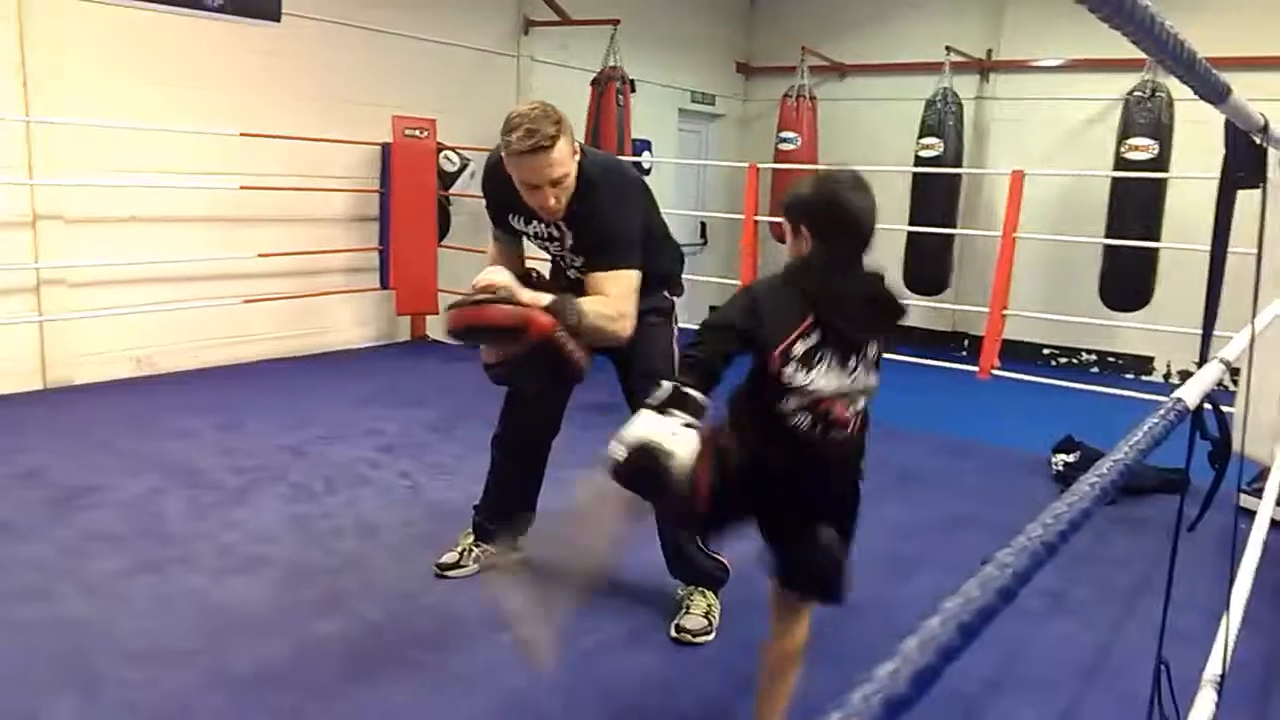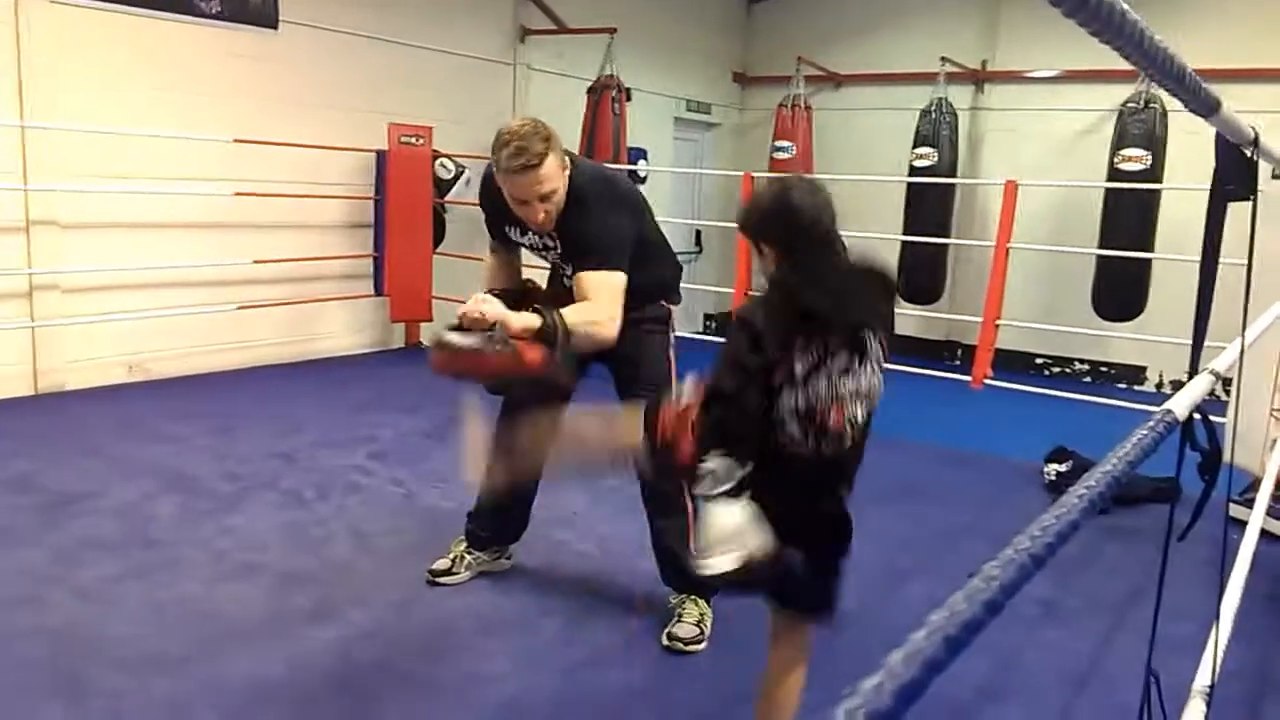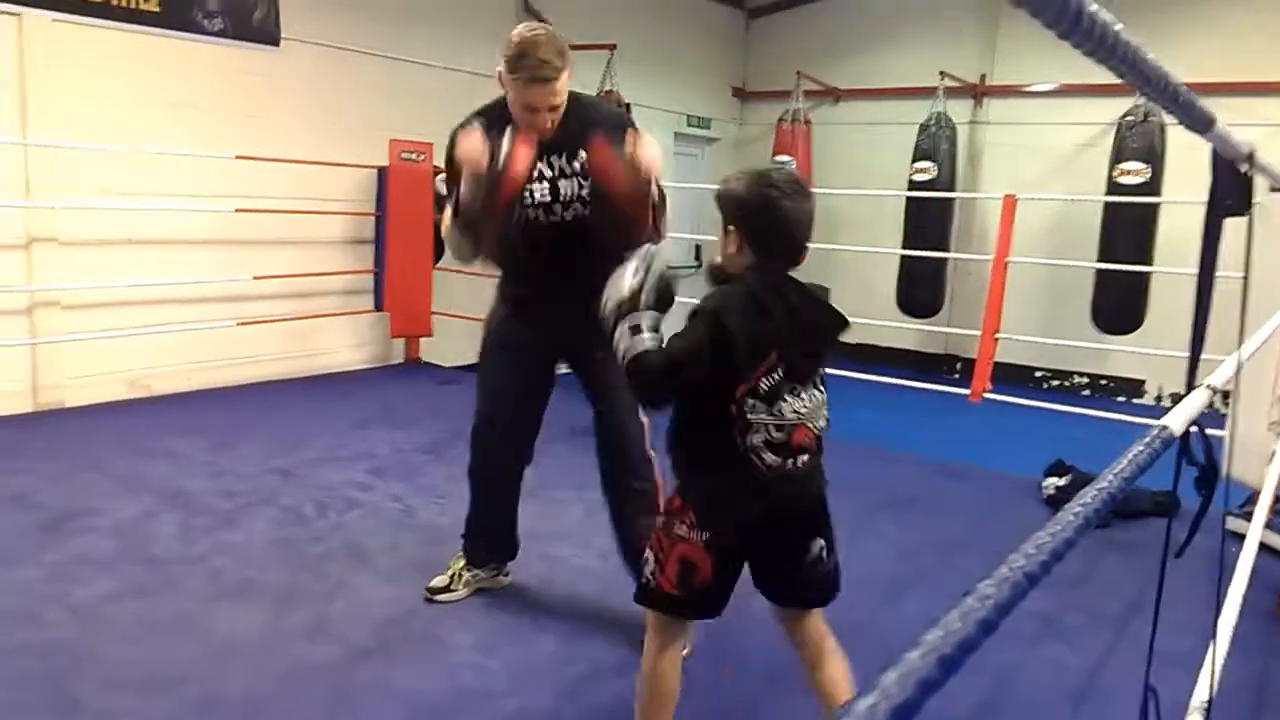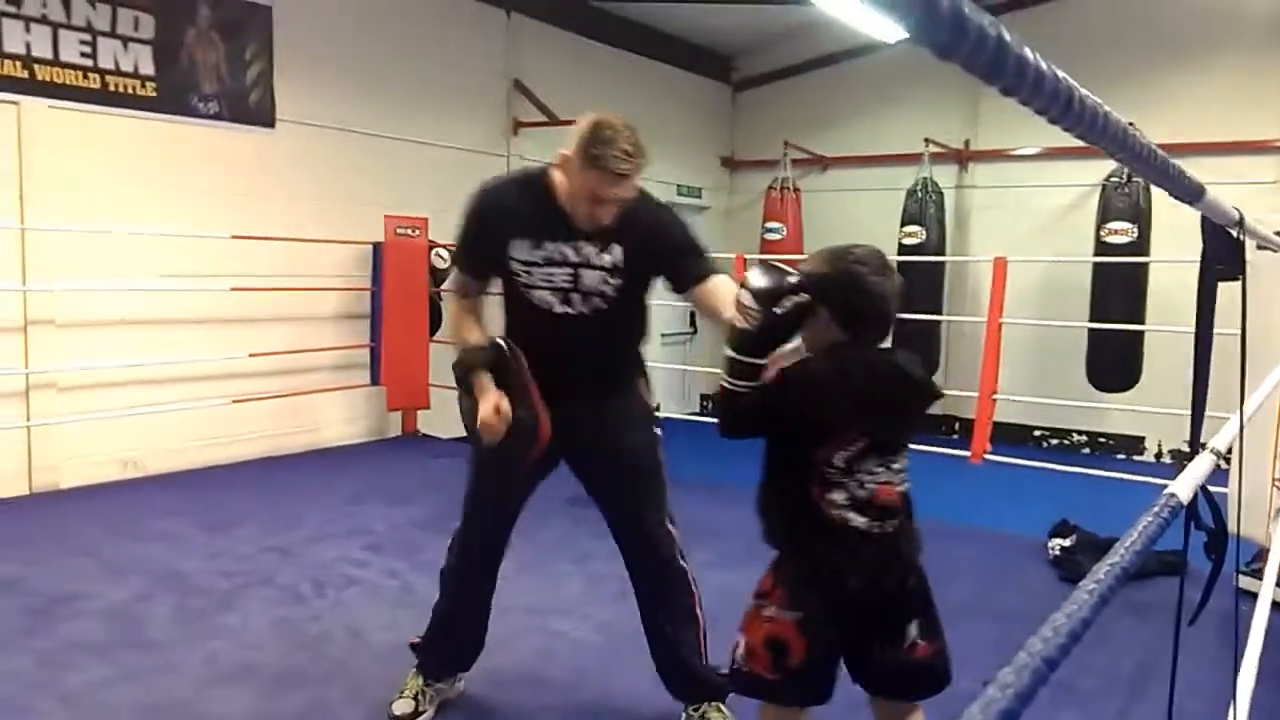
dt=1s
person 1, frame 1
left shoulder: (614, 189)
right shoulder: (497, 174)
left elbow: (617, 322)
left wrist: (528, 297)
left hip: (639, 299)
right hip: (565, 289)
right knee: (524, 414)
left ankle: (697, 581)
right ankle: (493, 535)
person 1, frame 2
left shoulder: (602, 199)
right shoulder: (494, 190)
left elbow: (603, 326)
left wrist: (515, 320)
right wrist: (499, 323)
left hip: (639, 305)
right hip: (566, 297)
right knee: (519, 421)
left ankle: (690, 590)
right ankle: (487, 543)
person 1, frame 3
left shoulder: (605, 123)
right shoulder: (475, 137)
right elbow: (464, 248)
left wrist: (646, 183)
right wrist: (468, 195)
left hip: (602, 305)
right hip: (524, 308)
left knee: (624, 443)
right knee: (495, 437)
right ankle: (486, 557)
person 1, frame 4
left shoulder: (650, 221)
right shoulder: (501, 205)
left elbow: (714, 292)
right elbow: (464, 299)
right wrist: (482, 382)
left hip: (611, 402)
right hip: (527, 397)
left knee: (652, 547)
right knee: (477, 539)
right ankle: (437, 670)
person 2, frame 1
left shoulder: (773, 293)
right shoulder: (881, 307)
left elbow: (709, 353)
left wrist: (667, 416)
left hip: (745, 461)
right hip: (827, 486)
left knee: (643, 462)
right knee: (794, 605)
person 2, frame 2
left shoulder: (764, 319)
right shoulder: (873, 300)
left elbow: (724, 398)
left wrist: (722, 498)
left hip: (746, 475)
right hip: (815, 502)
left knee: (629, 424)
right knee: (794, 634)
left ankle: (513, 457)
person 2, frame 3
left shoulder: (722, 316)
right shoulder: (811, 312)
left elbow: (653, 381)
left wrist: (633, 313)
left hip: (716, 502)
right hip: (795, 500)
left knee: (664, 632)
right knee: (808, 626)
person 2, frame 4
left shoulder: (808, 382)
right shoulder: (899, 376)
left elbow: (733, 417)
left wrist: (751, 340)
right wrist: (788, 362)
left hip: (810, 577)
right hip: (890, 571)
